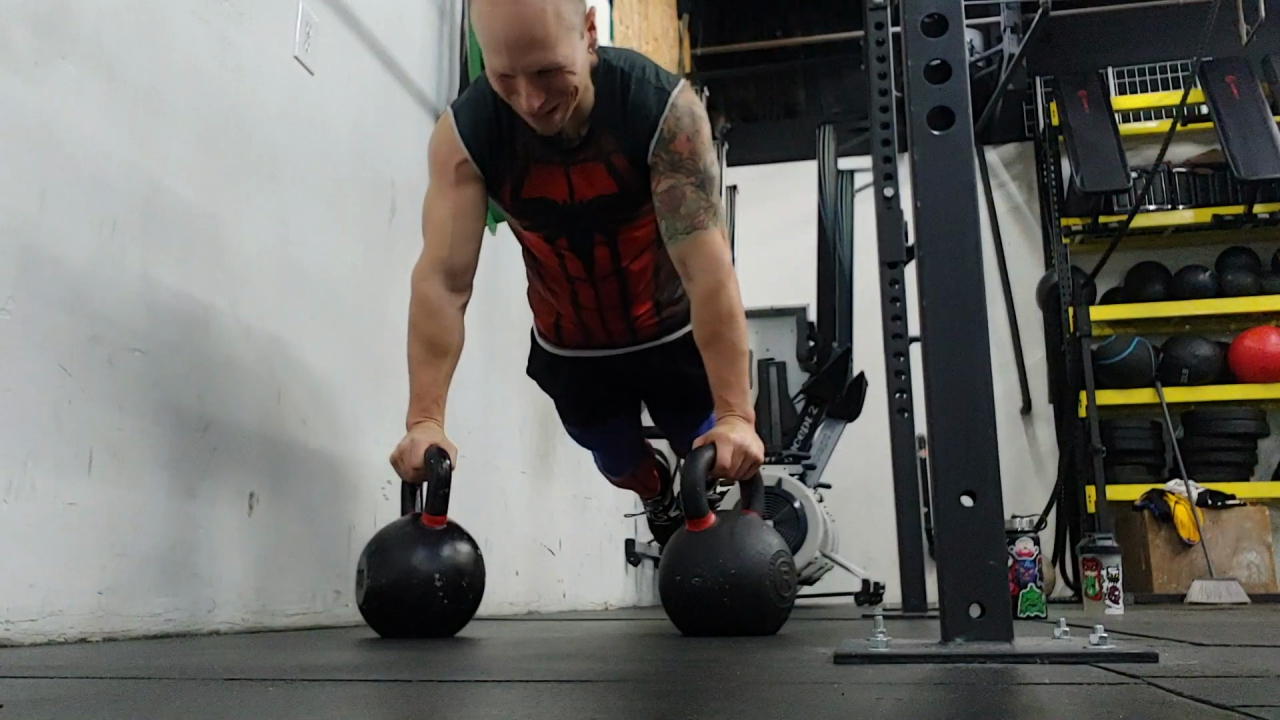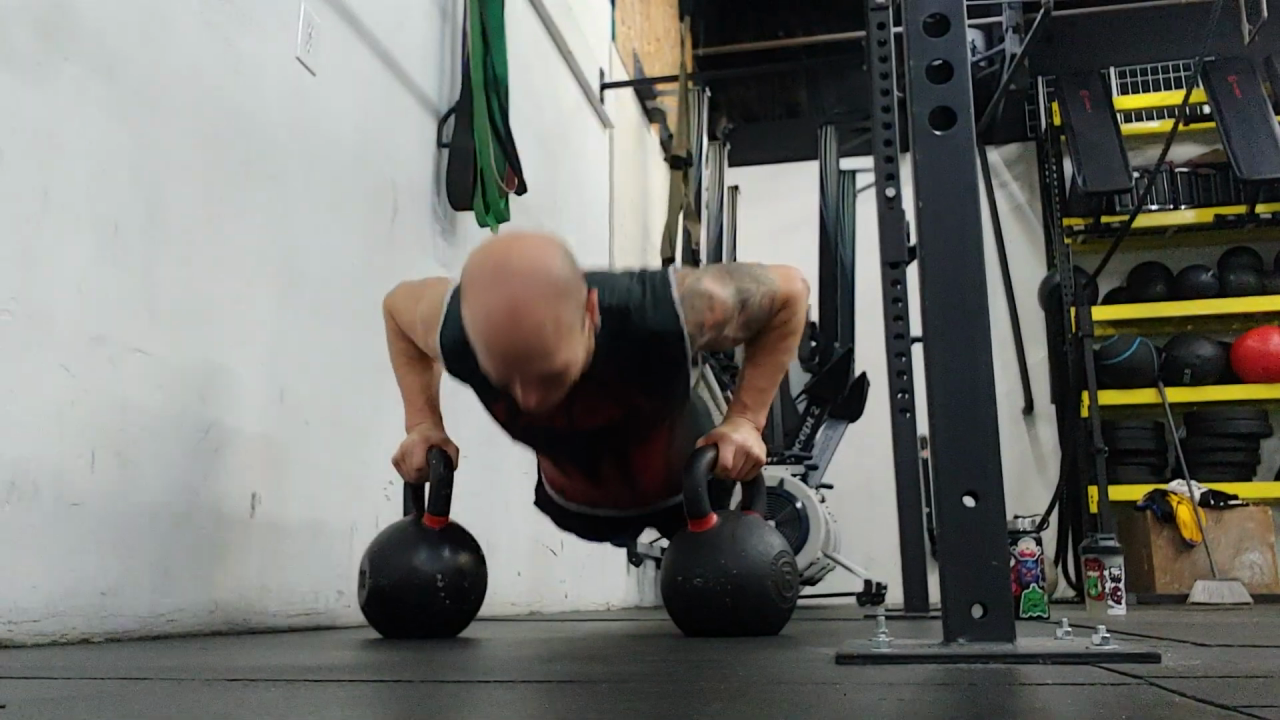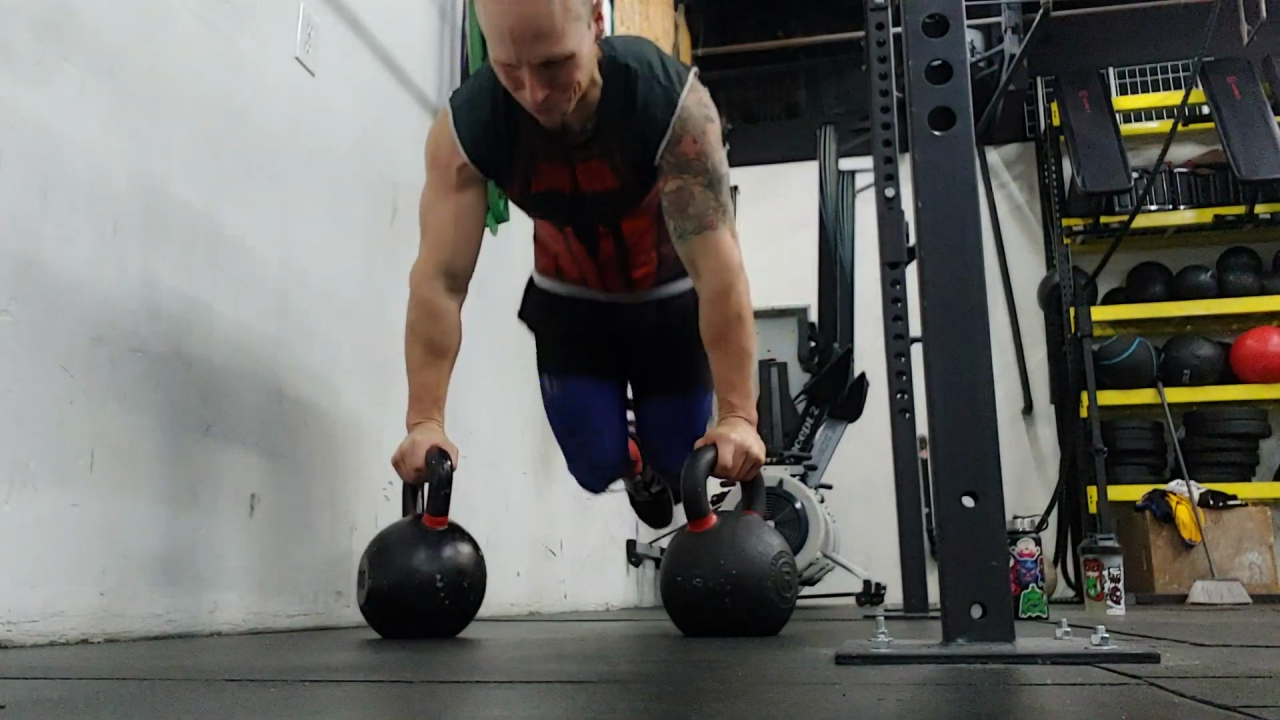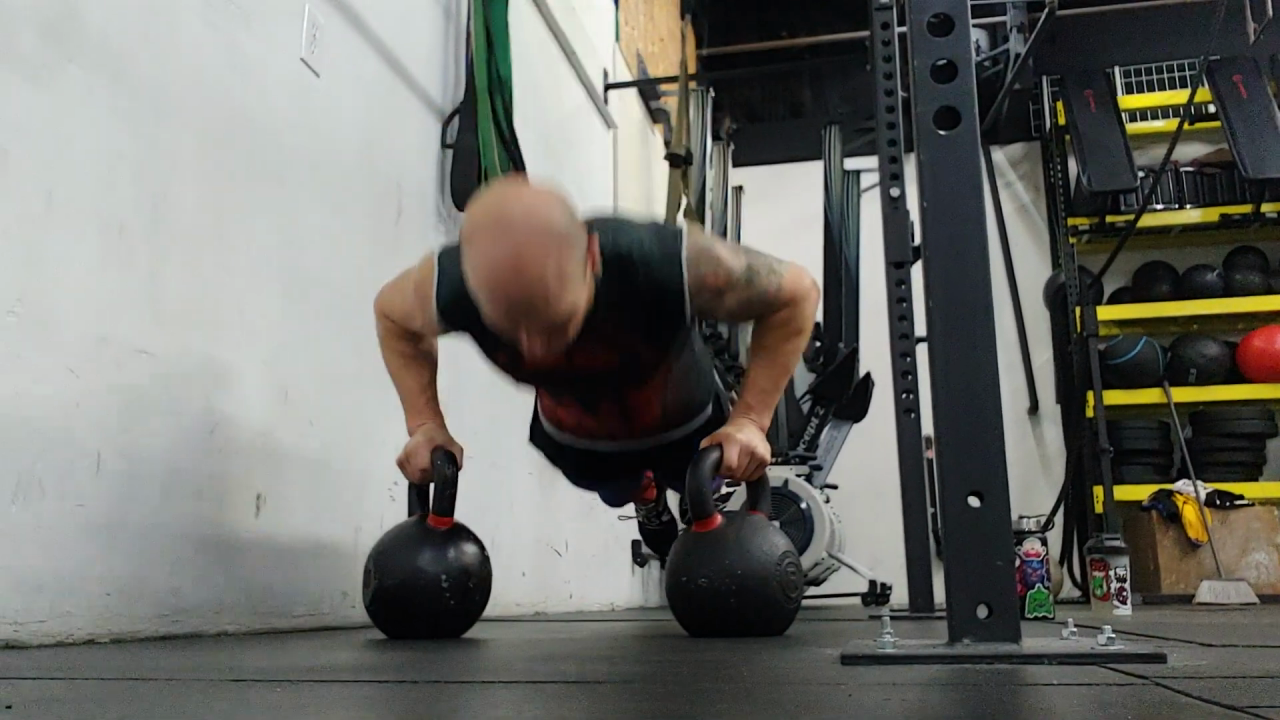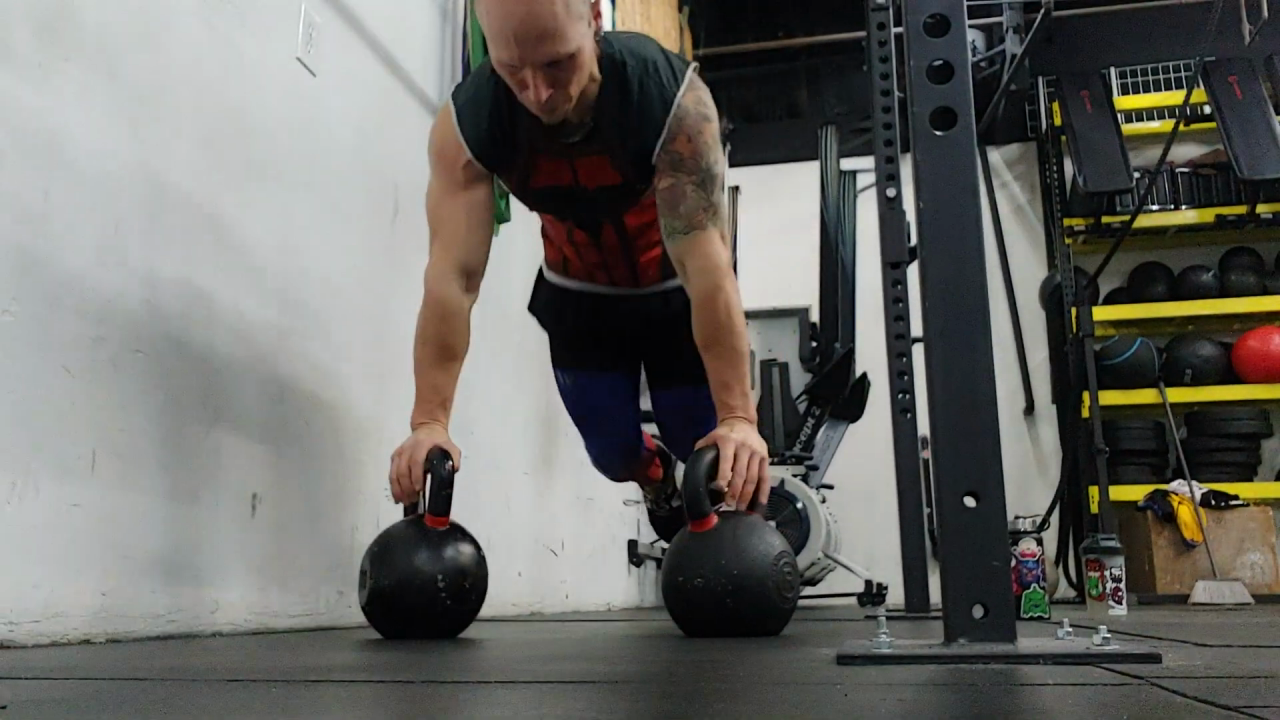
dt=1s
person 1, frame 1
left shoulder: (664, 107)
right shoulder: (465, 133)
left elbow: (706, 268)
right elbow: (442, 280)
left wrist: (736, 416)
right wrist: (425, 422)
left hip: (671, 334)
right hip: (569, 350)
left knee: (708, 458)
right knee: (620, 465)
right ankle: (659, 501)
person 1, frame 2
left shoulder: (669, 314)
right shoulder: (455, 327)
left elbow: (788, 295)
right elbow: (398, 309)
left wrist: (747, 415)
right wrist: (422, 417)
left hip: (683, 486)
person 1, frame 3
left shoulder: (670, 98)
right shoulder: (465, 124)
left elbow: (716, 266)
right elbow: (441, 279)
left wrist: (737, 418)
right wrist: (424, 422)
left hip: (667, 293)
right hip: (568, 297)
left knee: (675, 463)
right knee: (596, 467)
left ankle: (665, 464)
right ankle: (635, 466)
person 1, frame 4
left shoulder: (670, 267)
right shoulder: (451, 286)
left elbow: (795, 294)
right elbow: (393, 315)
left wrist: (751, 419)
right wrist: (424, 423)
left hip: (680, 425)
right hip: (573, 441)
right knee: (621, 495)
right ankle: (647, 491)
person 1, frame 5
left shoulder: (670, 95)
right shoulder: (466, 122)
left elbow: (706, 265)
right elbow: (453, 277)
left wrist: (738, 418)
right wrist: (428, 423)
left hip: (672, 286)
right hip: (579, 293)
left knee: (697, 448)
right knee: (615, 456)
right ankle: (652, 472)
